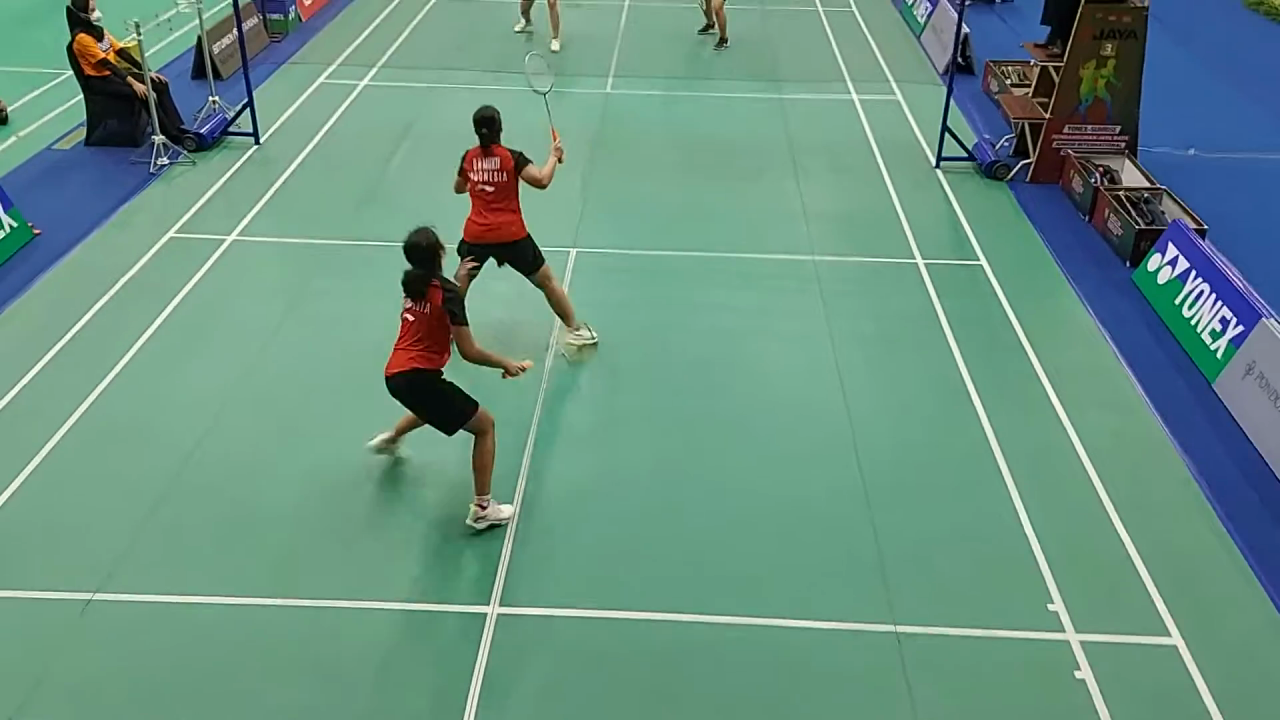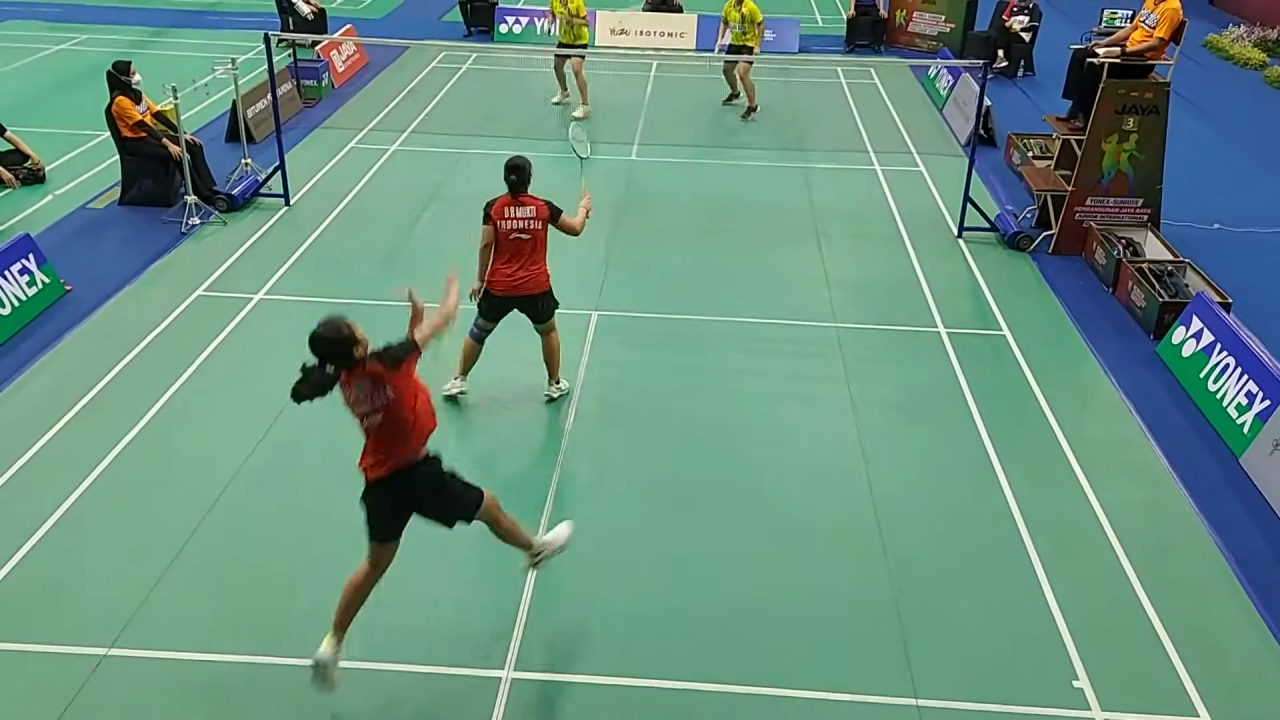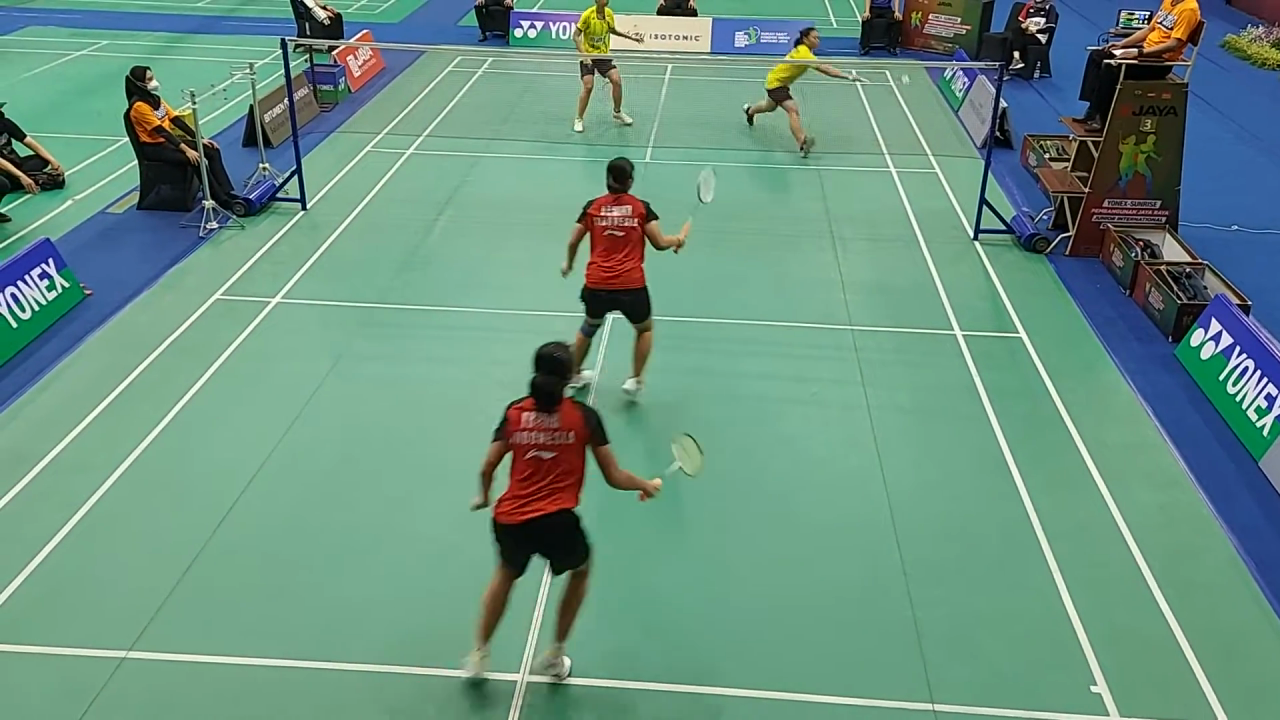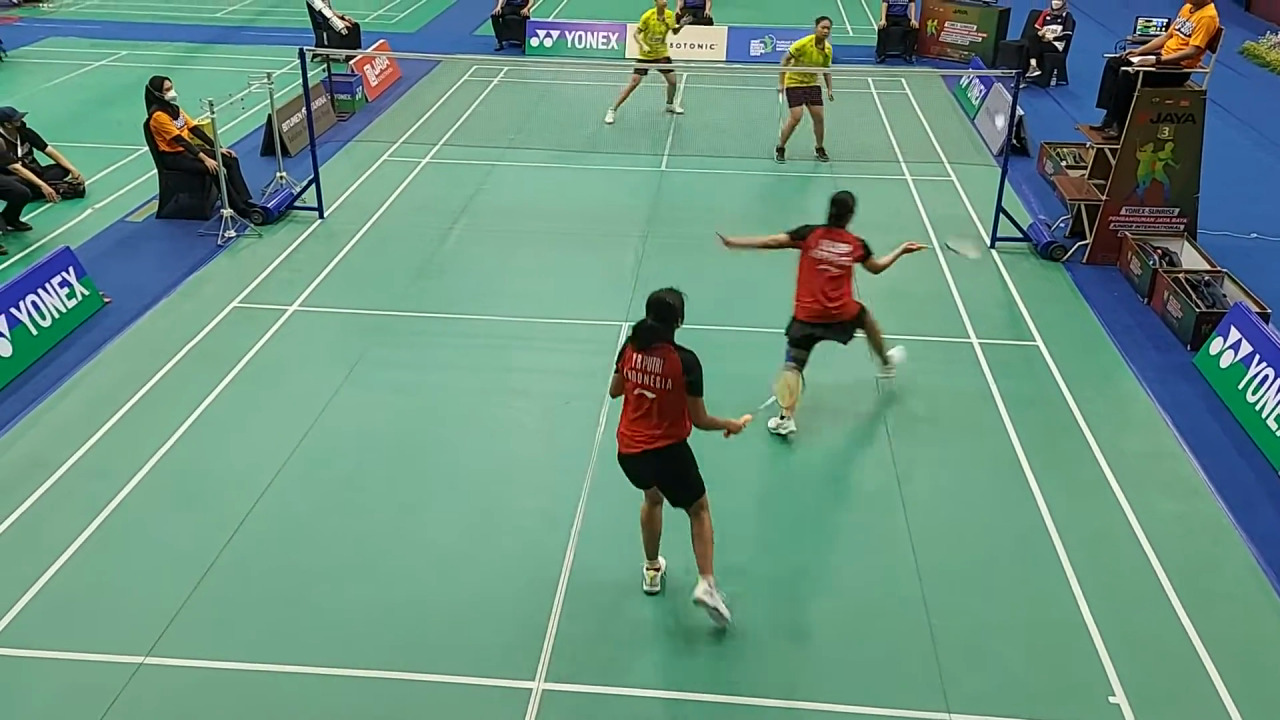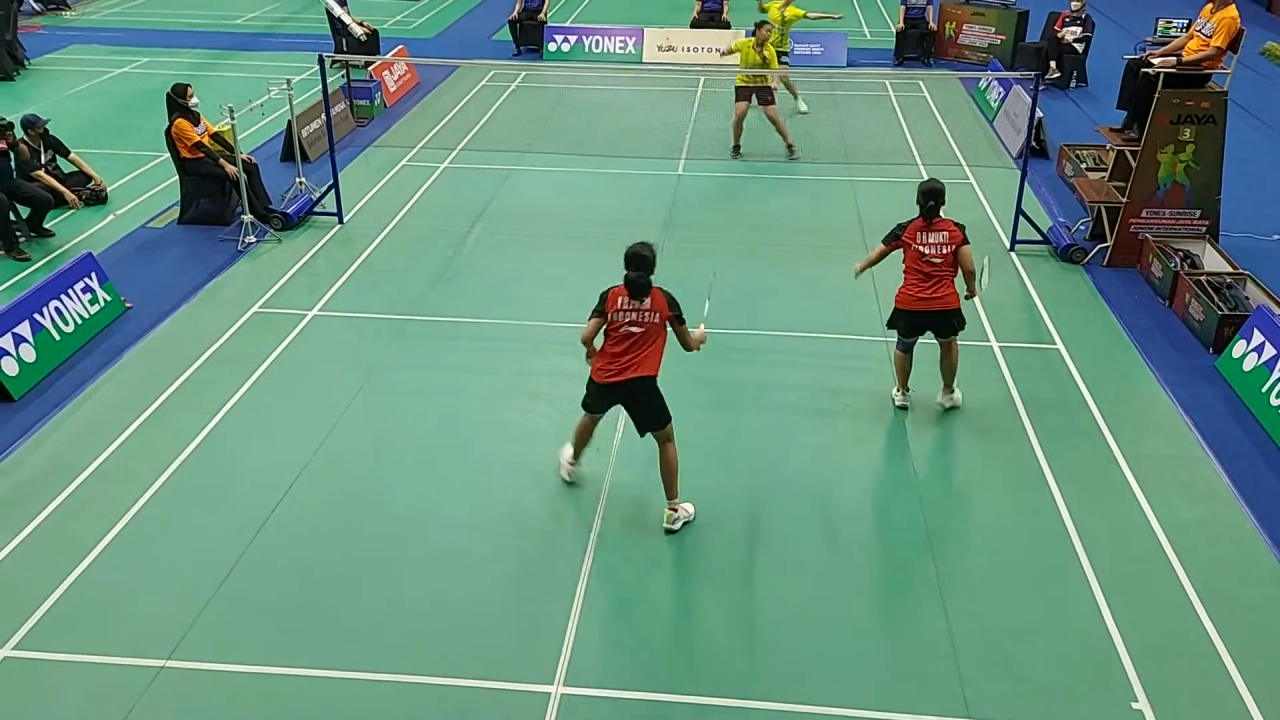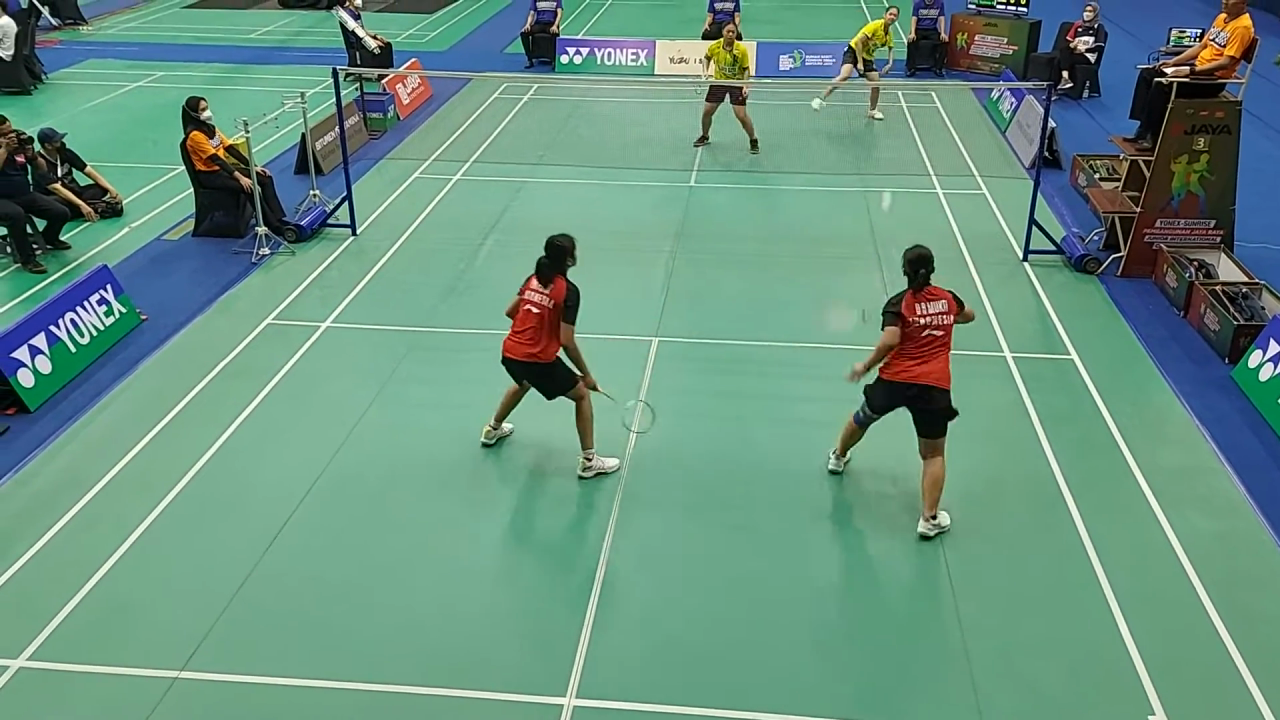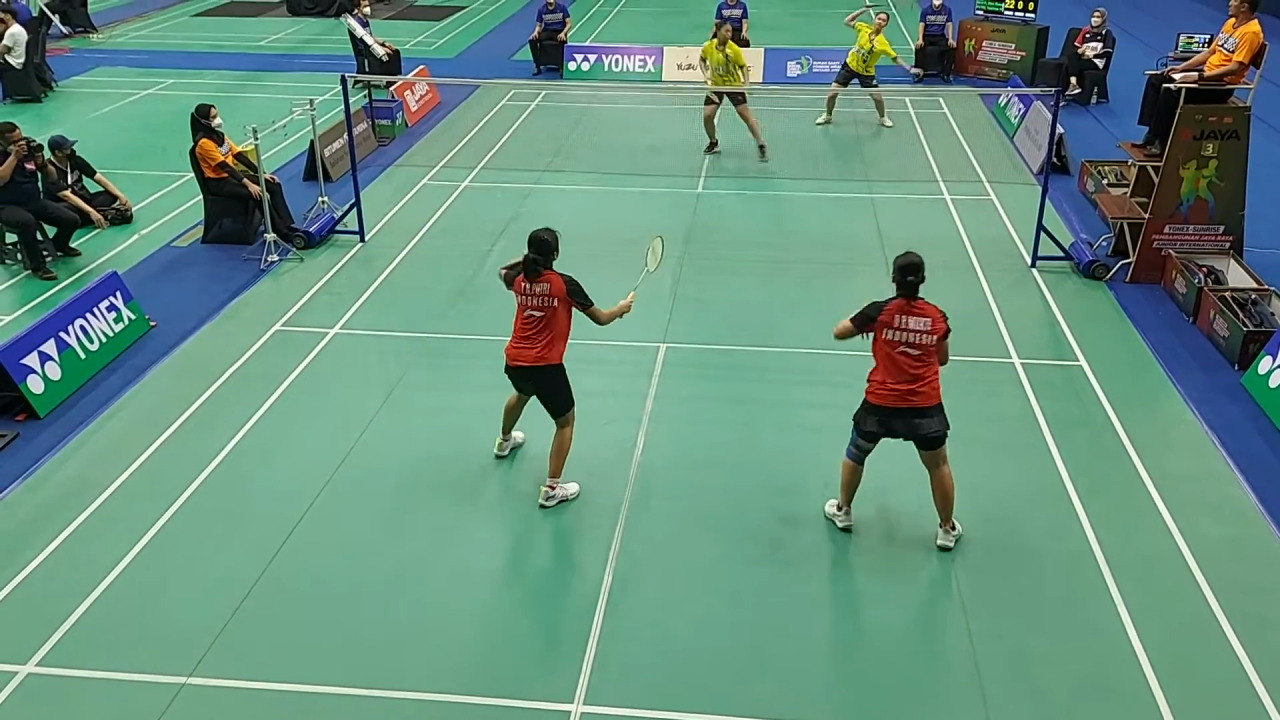
dt=0.7s
person 1, frame 1
left shoulder: (415, 286)
right shoulder: (449, 296)
right elbow: (468, 351)
left wrist: (460, 283)
right wrist: (508, 365)
left hip: (396, 377)
right hip: (418, 379)
left knee: (438, 407)
right knee: (485, 426)
left ankle: (389, 439)
right ankle: (482, 508)
person 1, frame 2
left shoulder: (349, 381)
right shoulder: (383, 365)
right elbow: (437, 325)
left wrist: (416, 317)
right wrist: (452, 292)
left hip: (379, 484)
right hip: (412, 473)
left knee: (375, 565)
right knee: (487, 505)
left ankle: (332, 646)
right ankle: (535, 548)
person 1, frame 3
left shoulder: (514, 412)
right shoulder: (583, 416)
left elbow: (487, 468)
right elbow: (614, 478)
left wrist: (484, 496)
right wrist: (646, 485)
left hip: (508, 519)
right hip: (555, 520)
left knee: (506, 575)
right knee: (580, 571)
left ankle: (479, 655)
right ankle: (554, 656)
person 1, frame 4
left shoulder: (630, 346)
right shoulder: (685, 361)
left elbow: (614, 391)
right elbow: (699, 419)
right wrist: (731, 424)
left hip: (628, 449)
right hip: (667, 449)
left knee: (653, 498)
right knee: (699, 510)
left ankle: (651, 571)
right ankle: (706, 584)
person 1, frame 5
left shoulder: (610, 296)
right shoulder: (664, 300)
left elbow: (586, 337)
right elbow: (688, 344)
left wrist: (590, 351)
right wrist: (700, 337)
left hip: (603, 379)
right hip: (641, 383)
left knee: (590, 418)
right knee: (666, 441)
left ankle: (571, 465)
right ankle: (674, 510)
person 1, frame 6
left shoulder: (533, 279)
right shoulder: (568, 291)
left elbow: (511, 312)
right elbow: (566, 341)
right wrist: (585, 374)
left hip: (510, 352)
right hip: (539, 360)
left knee: (522, 384)
right knee: (582, 396)
left ankle: (493, 429)
right ankle: (589, 461)
person 1, frame 7
left shoulder: (518, 278)
right shoulder: (566, 284)
left elbow: (503, 274)
right elbow: (601, 318)
left wrist: (520, 263)
right wrist: (622, 307)
left hip: (514, 360)
right hip: (545, 365)
left knee: (520, 393)
right knee: (565, 422)
left ankle: (505, 440)
right ankle: (551, 489)
person 2, frame 1
left shoulder: (469, 157)
right shoulder: (512, 157)
left elbow: (458, 188)
right elbow: (542, 181)
right wrist: (554, 157)
left hip: (476, 237)
right hip: (511, 236)
right knee: (546, 281)
right ankle: (576, 330)
person 2, frame 2
left shoulder: (493, 207)
right shoulder: (544, 207)
left elbow: (486, 245)
right elbow: (576, 229)
left wrist: (480, 280)
right wrist: (583, 209)
left hip: (500, 287)
right hip: (535, 287)
left knee: (478, 333)
right knee: (548, 331)
left ankle: (459, 380)
right ankle: (554, 384)
person 2, frame 3
left shoulder: (592, 206)
right shoulder: (641, 207)
left elbow: (574, 241)
right elbow: (660, 243)
left wrist: (568, 263)
right wrist: (679, 239)
left hip: (596, 283)
right hip: (629, 284)
left knee: (589, 329)
right knee: (644, 330)
left ankle: (576, 375)
right ankle: (635, 380)
person 2, frame 4
left shoulder: (809, 234)
right shoulder: (856, 244)
left elbow: (772, 241)
right elbow: (876, 267)
left wrist: (735, 242)
right wrist: (901, 251)
left hip: (807, 314)
right hip: (842, 314)
left knee: (793, 365)
right knee: (865, 318)
left ankle: (786, 419)
right ankle: (886, 363)
person 2, frame 5
left shoulder: (905, 230)
right shoulder: (956, 231)
left elbow: (875, 257)
right elbow: (969, 270)
left wrist: (861, 267)
right wrist: (971, 289)
left hip: (909, 304)
right hip: (945, 305)
left knee: (904, 347)
right knee: (949, 344)
left ankle: (902, 393)
right ankle: (949, 393)
person 2, frame 6
left shoulder: (898, 303)
right shoulder: (948, 298)
left elbow: (890, 341)
right elbow: (969, 316)
left wrist: (865, 366)
left hip: (896, 380)
right hip: (934, 387)
left knee: (861, 419)
right knee: (933, 455)
left ankle: (838, 457)
right ankle: (929, 518)
person 2, frame 7
left shoulder: (879, 311)
right shoulder: (938, 317)
left elbow: (839, 332)
right elbow: (942, 358)
left wrist: (856, 321)
left hip: (882, 403)
right hip: (925, 405)
left knee: (856, 452)
right knee: (938, 465)
left ankle: (843, 510)
right ankle: (947, 528)
